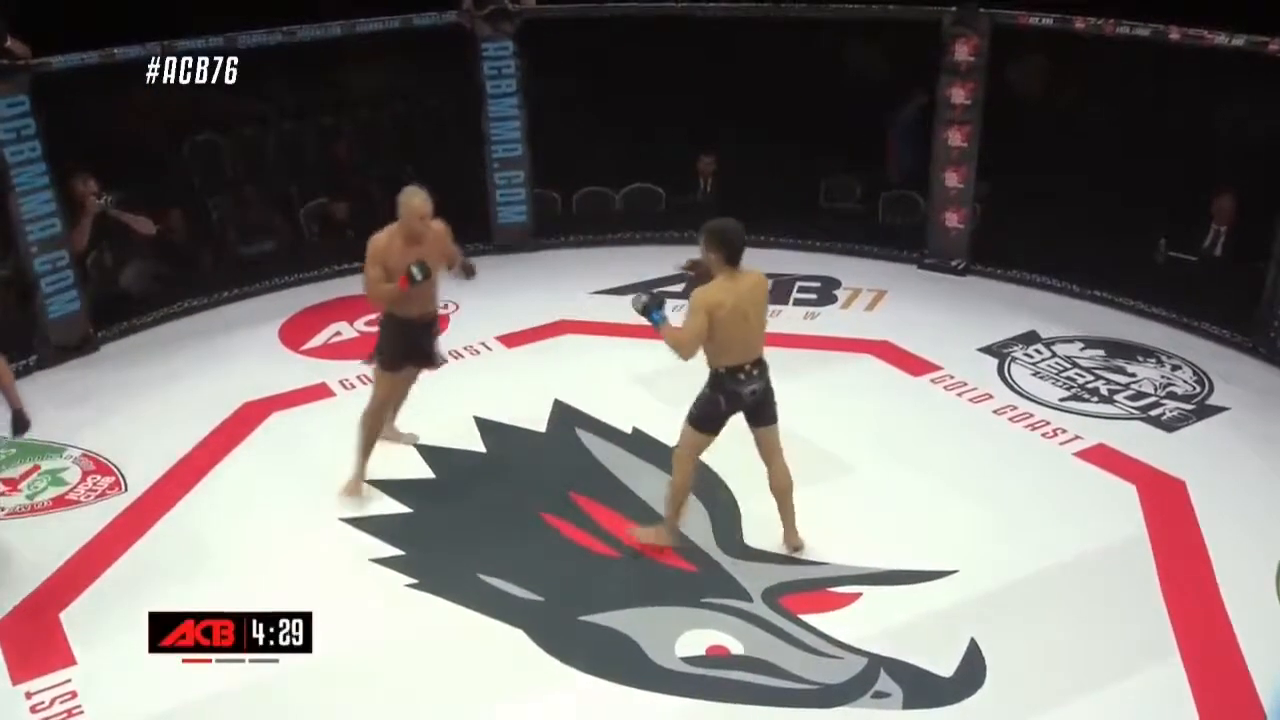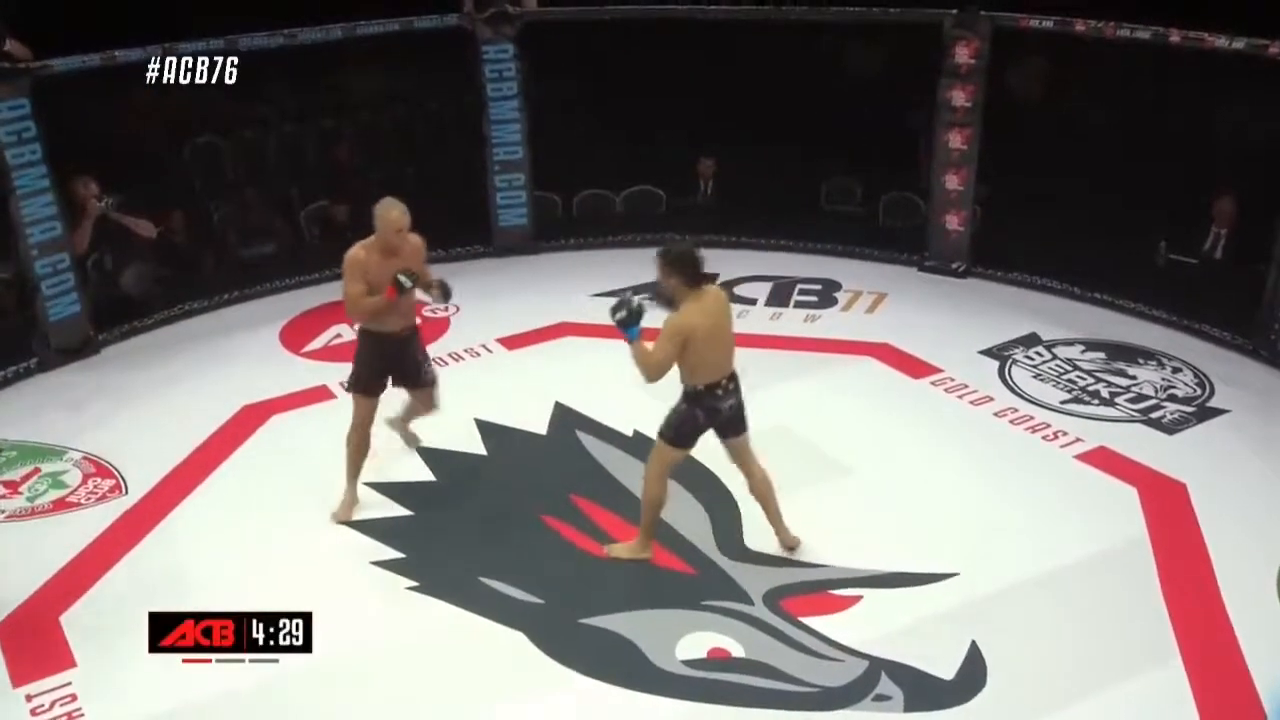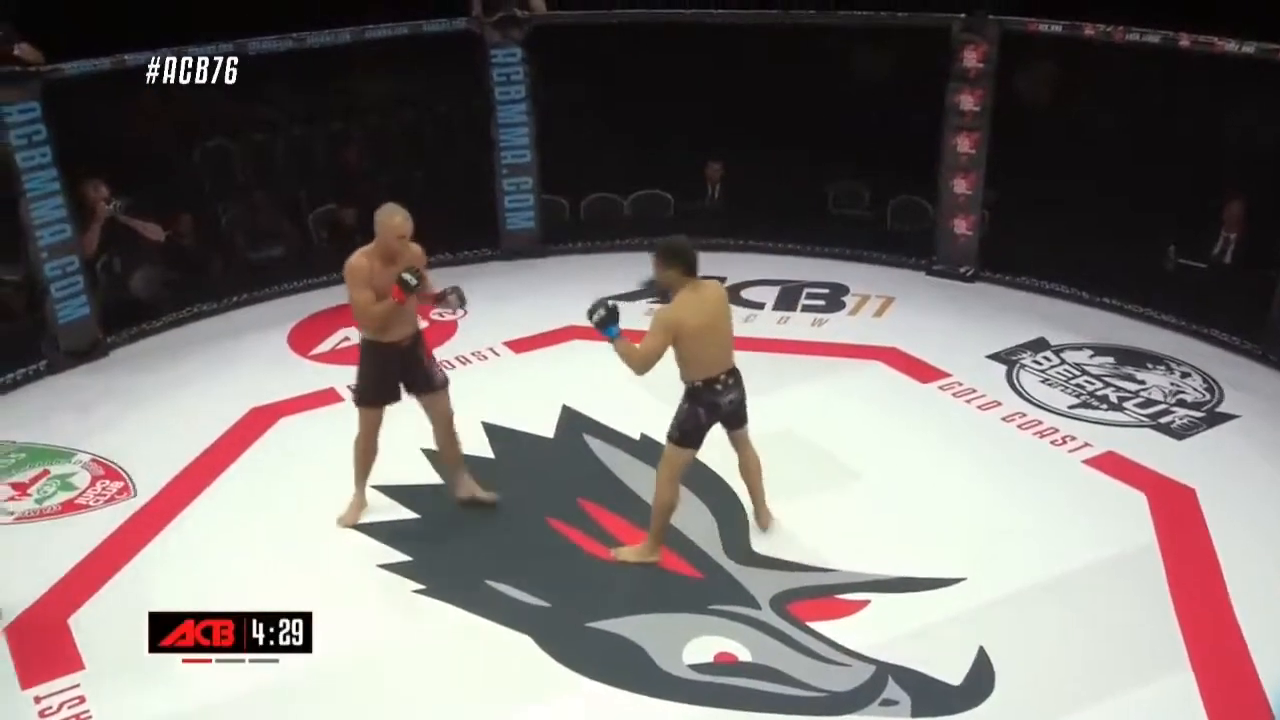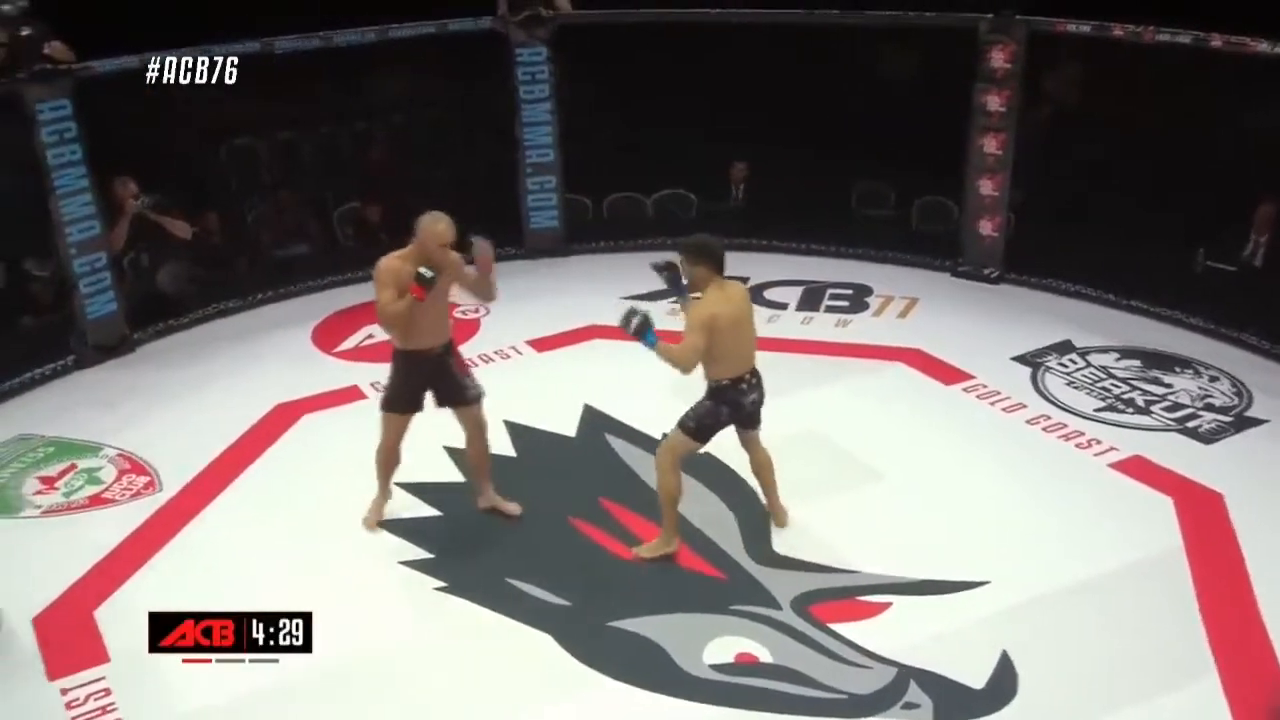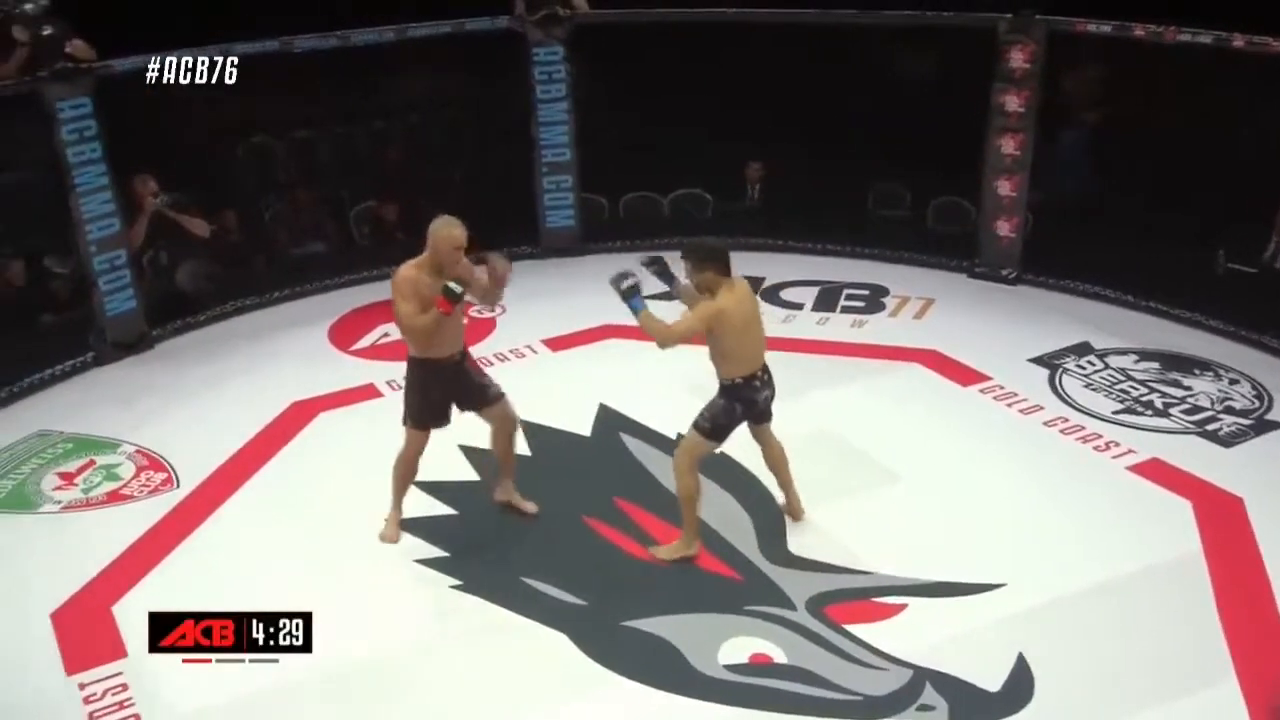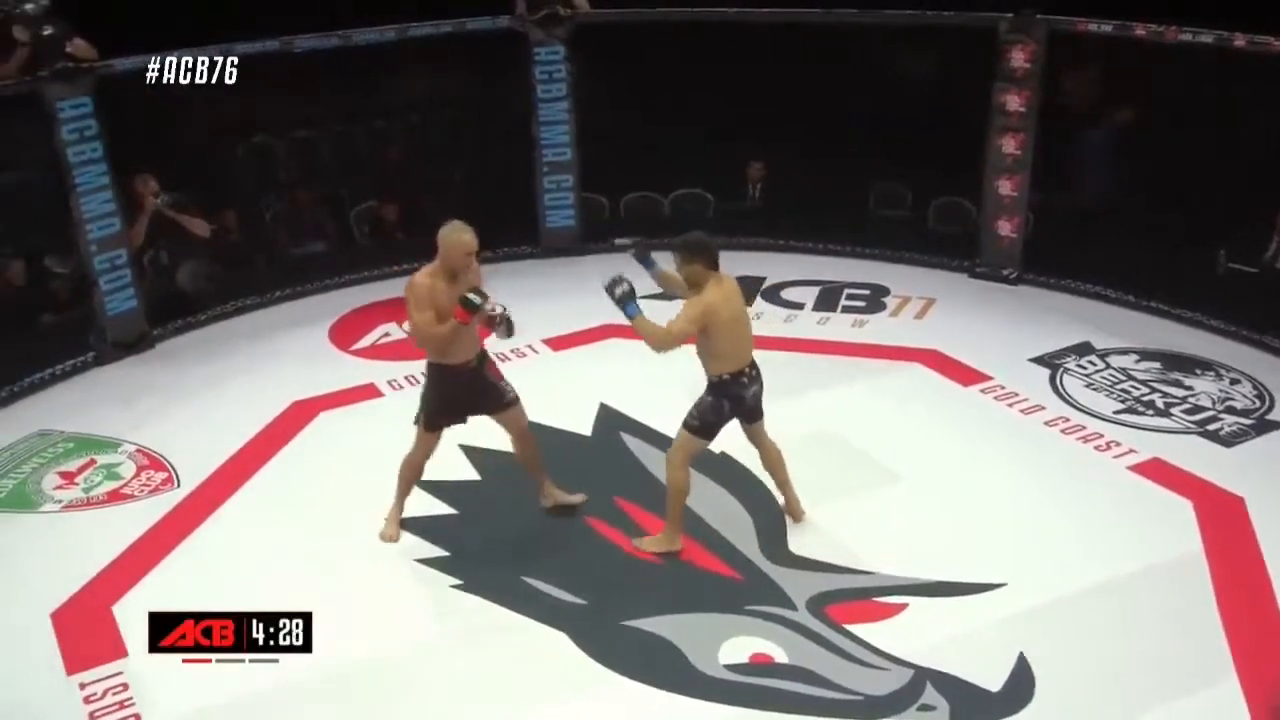
dt=0.2s
person 1, frame 1
left shoulder: (704, 297)
right shoulder: (760, 281)
left elbow: (686, 349)
left wrist: (656, 317)
right wrist: (710, 277)
left hip: (723, 386)
right hip: (757, 378)
left knee: (684, 456)
right knee: (774, 458)
left ankle: (667, 530)
right ankle: (791, 534)
person 1, frame 2
left shoulder: (677, 323)
right shoulder: (717, 295)
left elbow: (652, 372)
left wrist: (630, 332)
right wrist: (674, 302)
left hip: (699, 402)
right hip: (729, 392)
left knee: (656, 469)
right knee: (748, 463)
left ankle: (641, 544)
right ankle: (784, 533)
person 1, frame 3
left shoulder: (670, 316)
right shoulder: (716, 290)
left elbow: (639, 365)
left wrist: (610, 331)
left hip: (700, 398)
right hip: (732, 386)
left knee: (668, 474)
right knee: (743, 446)
left ankle: (651, 547)
right ankle: (761, 512)
person 1, frame 4
left shoulder: (703, 310)
right shoulder: (738, 290)
left elbow: (686, 363)
left wrist: (649, 337)
right wrist: (679, 289)
left hip: (723, 397)
right hip: (752, 387)
left knee: (666, 457)
right knee: (753, 445)
left ankle: (667, 539)
right ankle: (776, 509)
person 1, frame 5
left shoulder: (716, 308)
right shoulder: (742, 287)
left elbow: (665, 337)
left wrist: (635, 301)
right wrist: (670, 280)
left hip: (736, 394)
right hip: (762, 383)
left knee: (684, 460)
right knee: (766, 438)
left ankle: (688, 541)
right ankle: (793, 504)
person 1, frame 6
left shoulder: (704, 305)
right shoulder: (727, 283)
left elbow: (661, 341)
right elbow: (681, 289)
left wrist: (629, 307)
right wrist: (648, 264)
left hip: (724, 391)
right hip: (750, 380)
left knee: (677, 457)
right knee: (760, 439)
left ankle: (671, 536)
right ankle: (792, 504)
person 2, frame 1
left shoulder: (439, 231)
right shoulder: (381, 244)
left elbow: (452, 258)
right elbow: (373, 293)
left wrist: (461, 265)
right wrist: (405, 282)
left hip: (428, 319)
right hip: (396, 324)
left knee: (408, 379)
right knee: (380, 397)
left ankle: (387, 427)
right ankle: (360, 471)
person 2, frame 2
left shoulder: (415, 245)
right shoulder: (357, 258)
right elbow: (355, 309)
left wrist: (433, 286)
right wrist: (391, 292)
left hip: (408, 336)
right hip: (373, 341)
left knee: (427, 402)
right knee: (362, 420)
left ankle: (401, 421)
right ankle: (350, 491)
person 2, frame 3
left shoulder: (414, 253)
right shoulder: (358, 265)
right elbow: (366, 321)
left wrist: (442, 296)
right wrist: (398, 294)
left hip: (412, 344)
right hip: (377, 353)
left knee: (443, 417)
right knee: (368, 430)
left ankle: (463, 484)
right ankle: (359, 495)
person 2, frame 4
left shoulder: (450, 261)
right shoulder: (390, 267)
left elbow: (486, 293)
right elbow: (386, 320)
left wrist: (484, 265)
right wrist: (416, 291)
left hip: (445, 354)
right hip: (408, 361)
left knee: (477, 424)
right knee: (391, 438)
left ankle: (486, 495)
right ankle: (382, 495)
person 2, frame 5
left shoulder: (460, 266)
right shoulder: (408, 277)
left elbow: (489, 299)
right elbow: (411, 332)
left wrist: (497, 279)
right wrist: (443, 306)
left hip: (459, 360)
right hip: (425, 369)
left knee: (507, 420)
right knee: (412, 449)
left ankle: (505, 489)
right ankle: (395, 512)
person 2, frame 6
left shoulder: (471, 271)
right shoulder: (421, 285)
right elbow: (425, 340)
left wrist: (494, 316)
right wrist: (461, 315)
left hip: (478, 365)
right hip: (444, 375)
left knee: (521, 428)
right knee: (422, 450)
left ankle: (547, 492)
right ankle: (396, 510)
